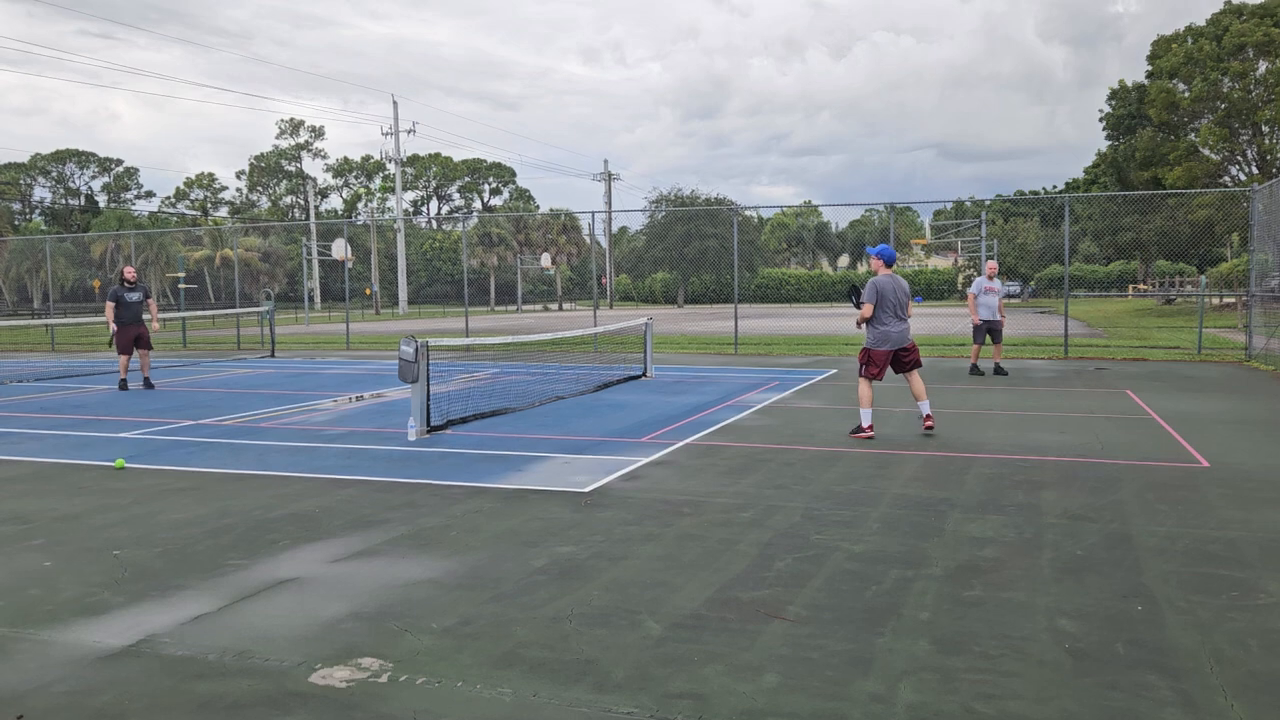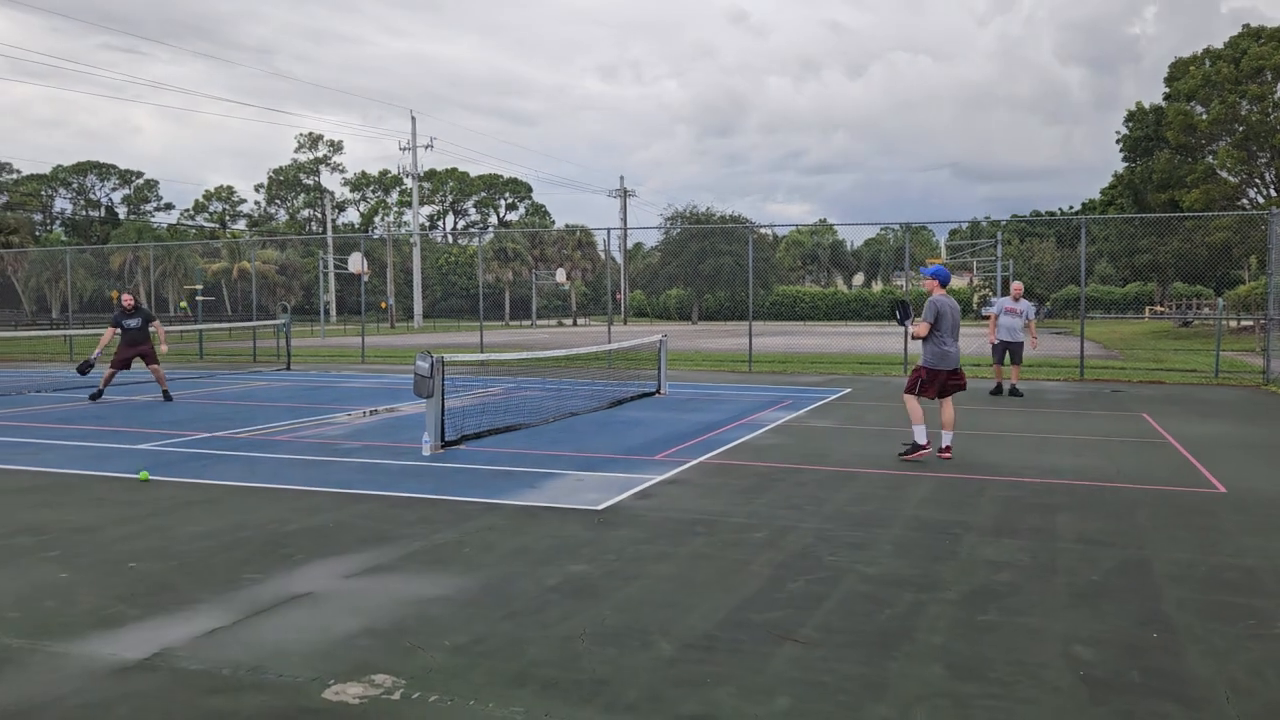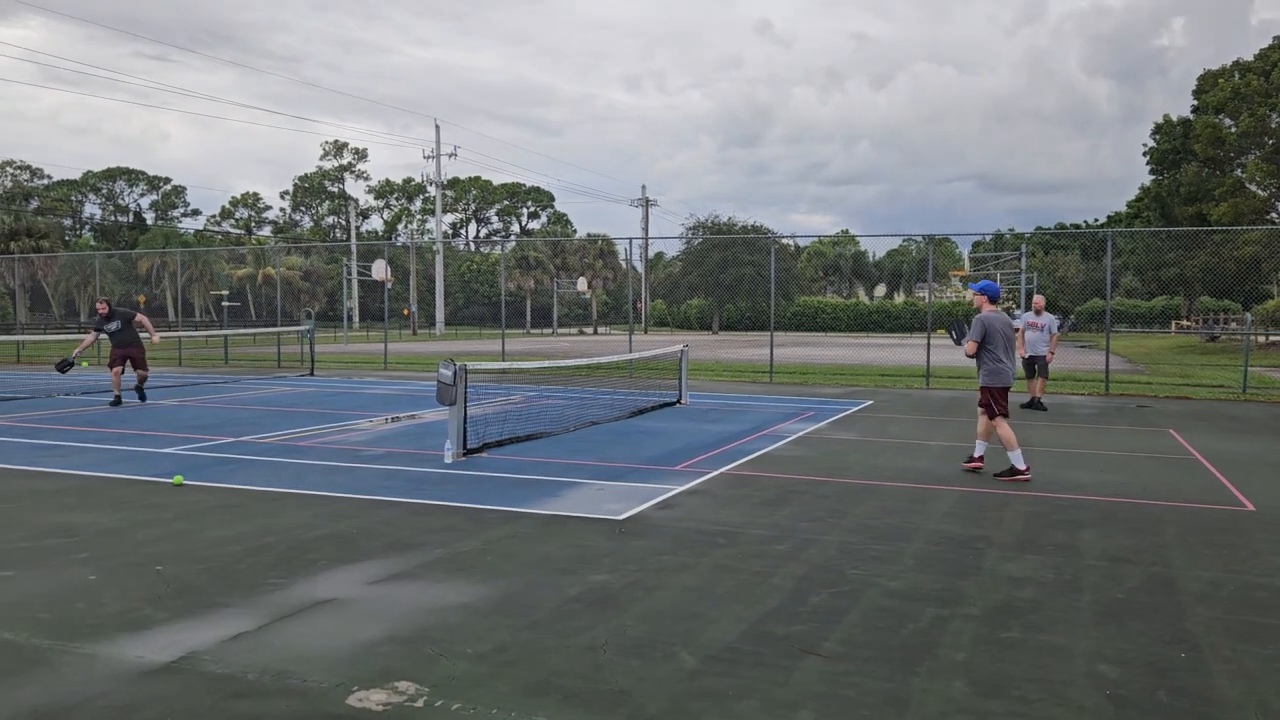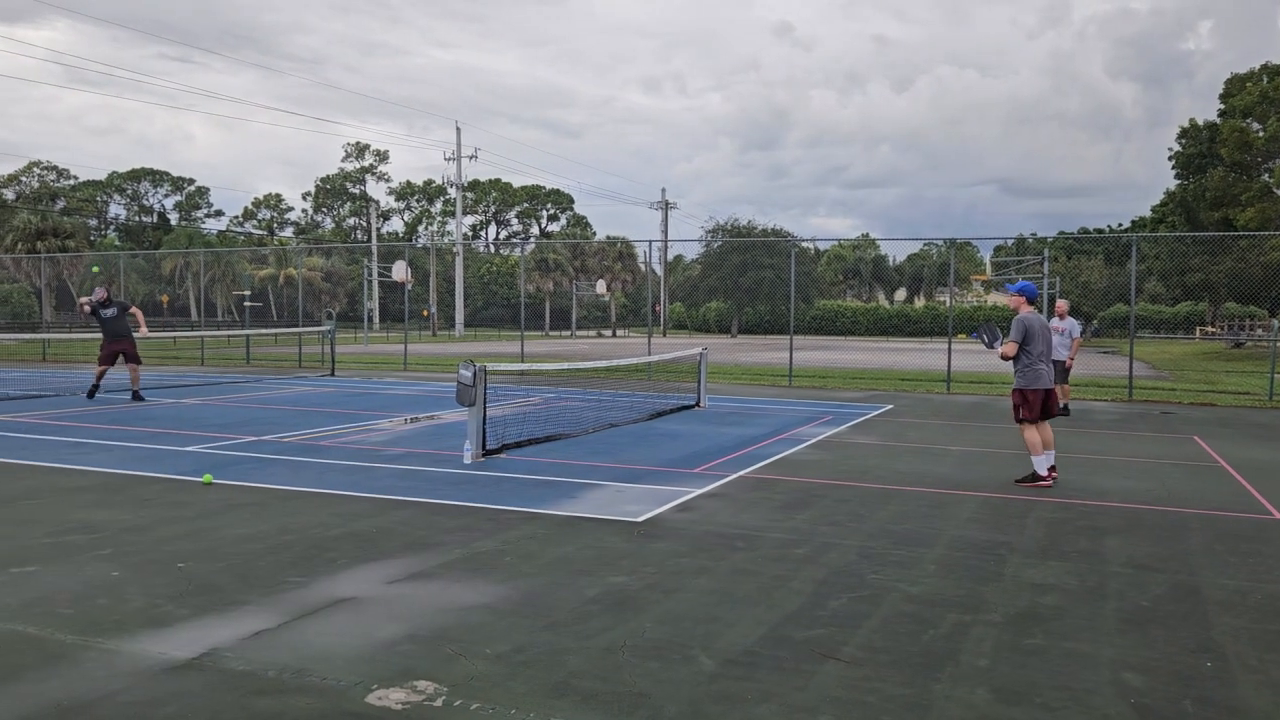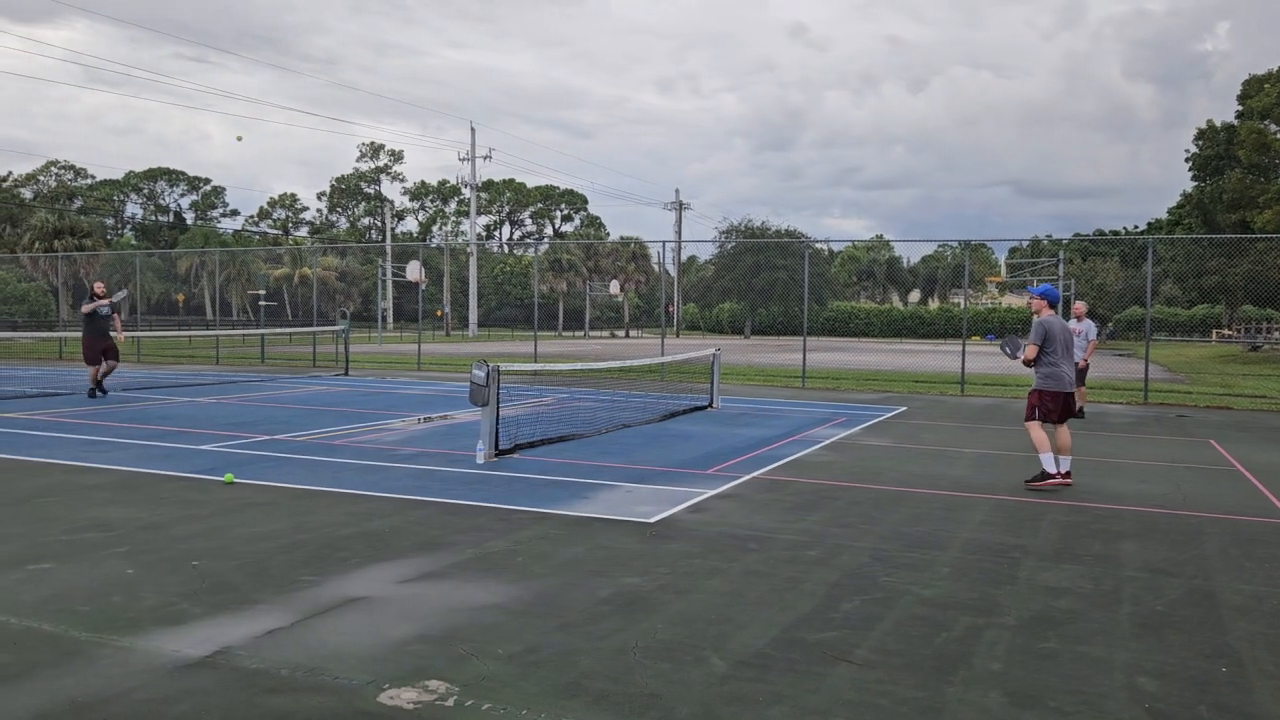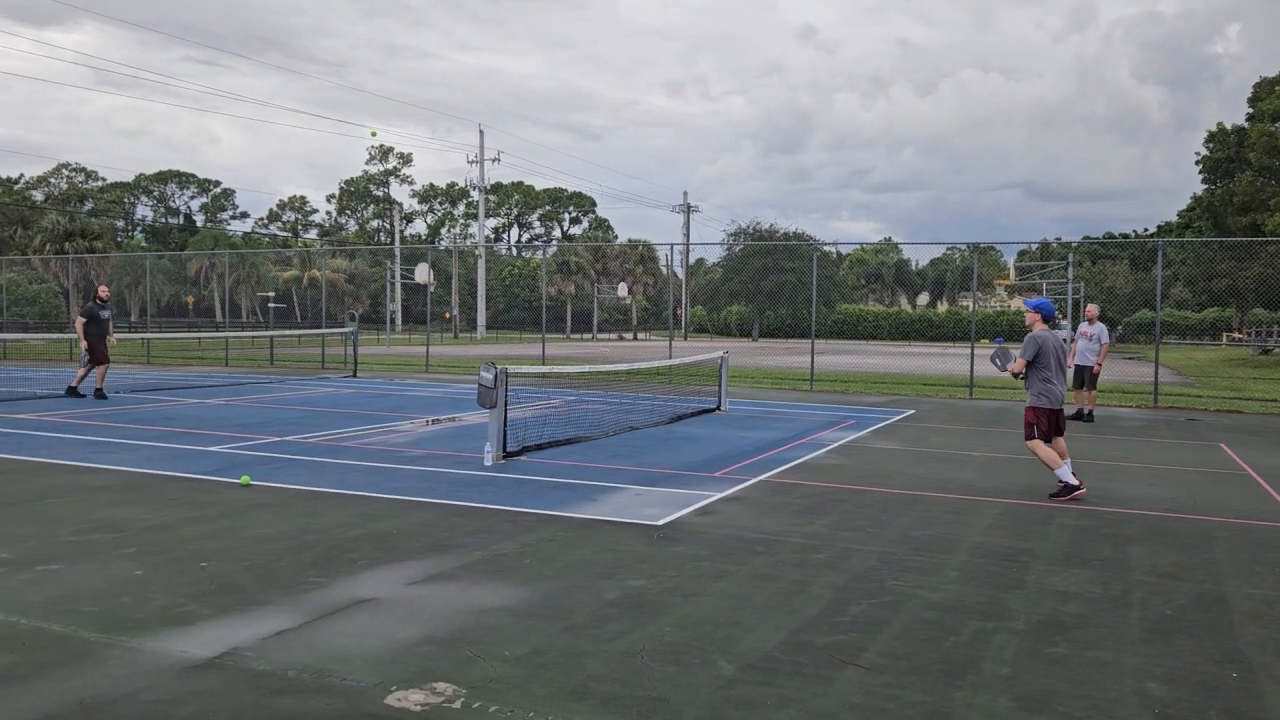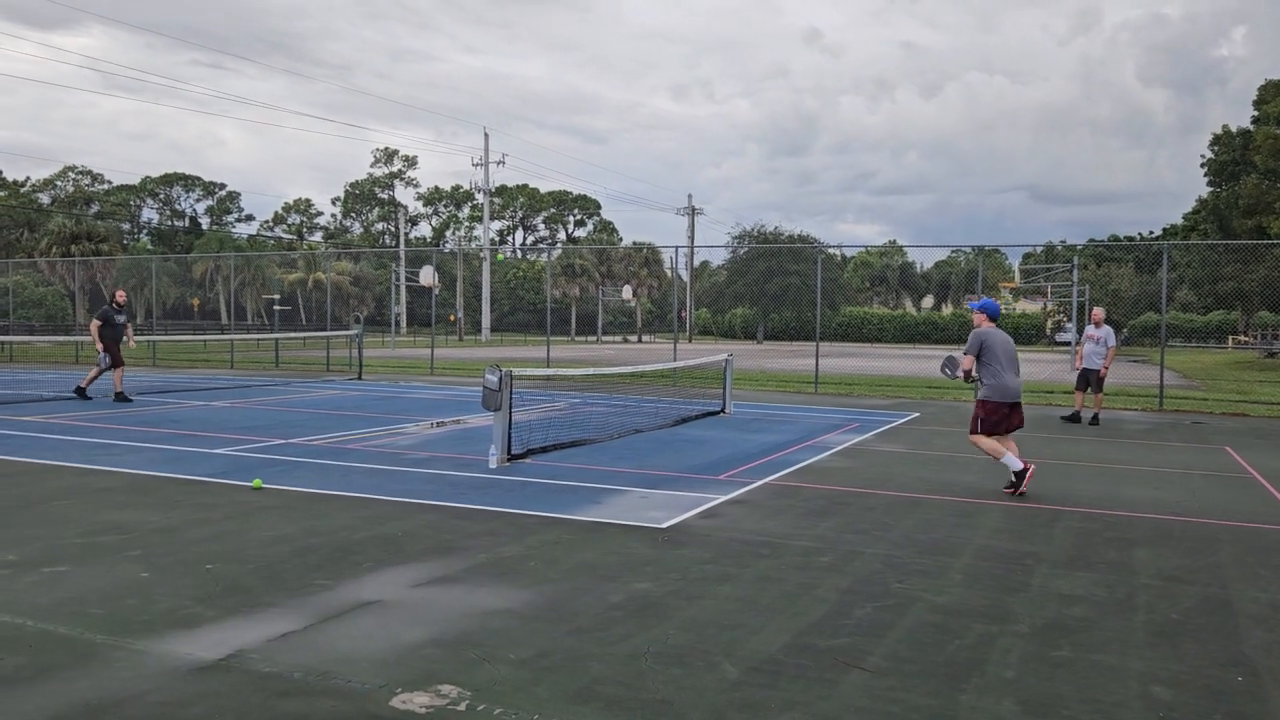
dt=0.4s
person 1, frame 1
left shoulder: (875, 283)
right shoulder: (902, 283)
left elbow: (866, 313)
left wrist: (859, 320)
left hip: (879, 342)
right hip: (902, 339)
left knee: (865, 380)
right knee: (913, 375)
left ankle: (866, 426)
right ankle: (927, 416)
person 1, frame 2
left shoulder: (933, 302)
right shoulder: (953, 303)
left elbow: (922, 332)
left wrist: (913, 331)
right wrist: (919, 328)
left hip: (933, 361)
right hip: (952, 360)
left knee: (910, 396)
right knee: (945, 401)
left ankle: (921, 442)
right ankle: (945, 447)
person 1, frame 3
left shoulder: (981, 319)
right shoulder: (1006, 319)
left elbow: (970, 351)
left wrist: (966, 348)
left hip: (992, 378)
right hip: (1005, 375)
left knee: (998, 421)
right knee: (983, 412)
left ankle: (1020, 468)
right ankle: (978, 456)
person 1, frame 4
left shoulder: (1021, 320)
right shoulder: (1042, 320)
left elbow: (1010, 351)
left wrist: (1001, 352)
right wrist: (1008, 352)
left hip: (1028, 381)
right hip: (1045, 380)
left knee: (1027, 426)
right knee: (1042, 422)
left ankle: (1041, 473)
right ankle: (1050, 467)
person 1, frame 5
left shoulder: (1041, 323)
right shoulder: (1063, 324)
left elbow: (1030, 355)
left wrist: (1024, 360)
right wrist: (1036, 361)
left hip: (1048, 383)
right hip: (1066, 382)
left knee: (1033, 424)
right knee: (1061, 425)
left ankle: (1050, 471)
right ankle: (1064, 471)
person 1, frame 6
left shoulder: (1034, 338)
right shoulder: (1057, 339)
left elbow: (1016, 368)
left wrist: (1017, 371)
right wrist: (1027, 372)
left hip: (1040, 399)
right hip: (1056, 397)
left knee: (1035, 443)
right knee: (1054, 437)
left ankle: (1073, 484)
right ankle: (1067, 473)
person 1, frame 7
left shoulder: (978, 334)
right shoulder: (1006, 338)
left elbow: (967, 366)
left wrist: (967, 375)
right wrist: (976, 375)
left hip: (993, 394)
right hip: (1013, 393)
left knee: (977, 437)
right knee: (1003, 436)
left ankle: (1019, 468)
right ankle: (1016, 481)
